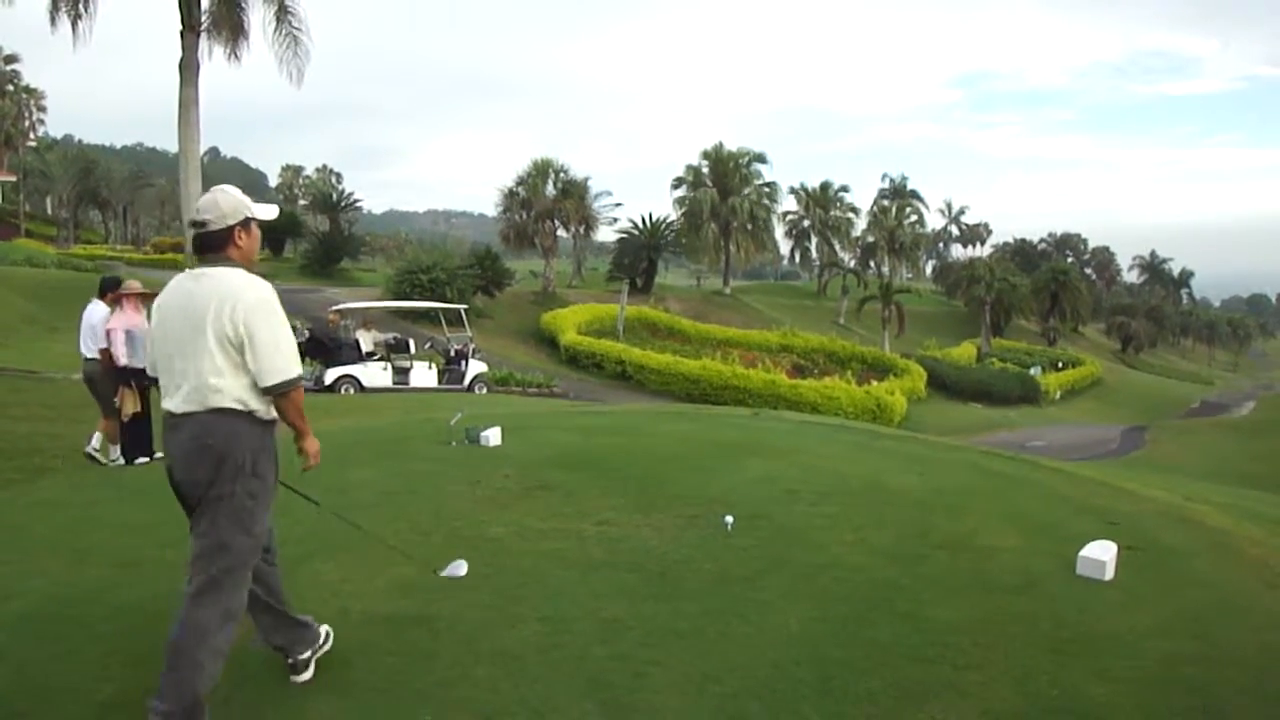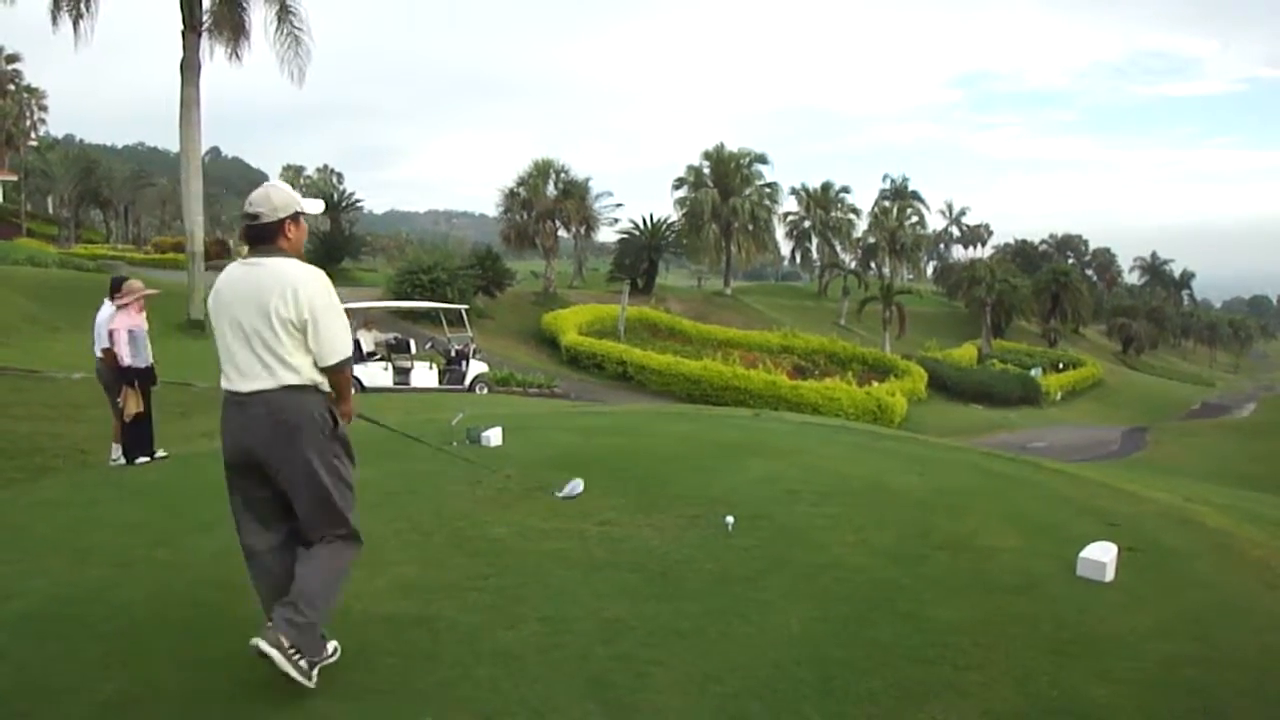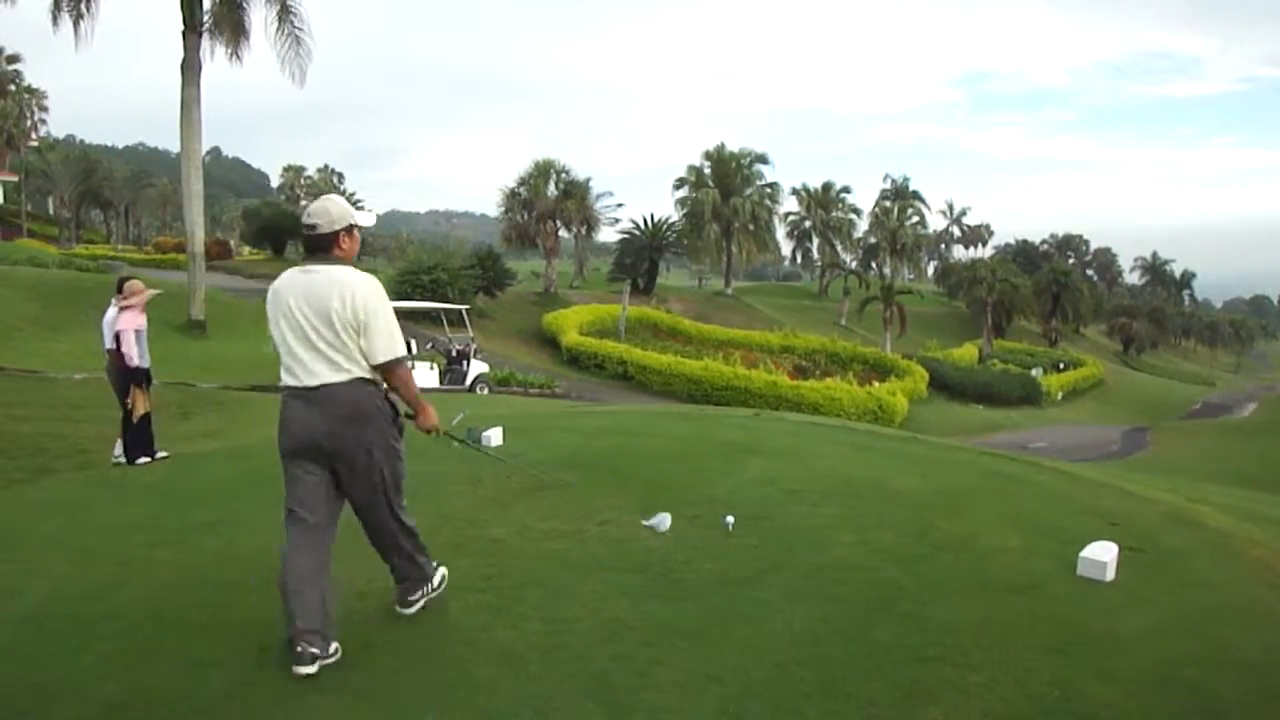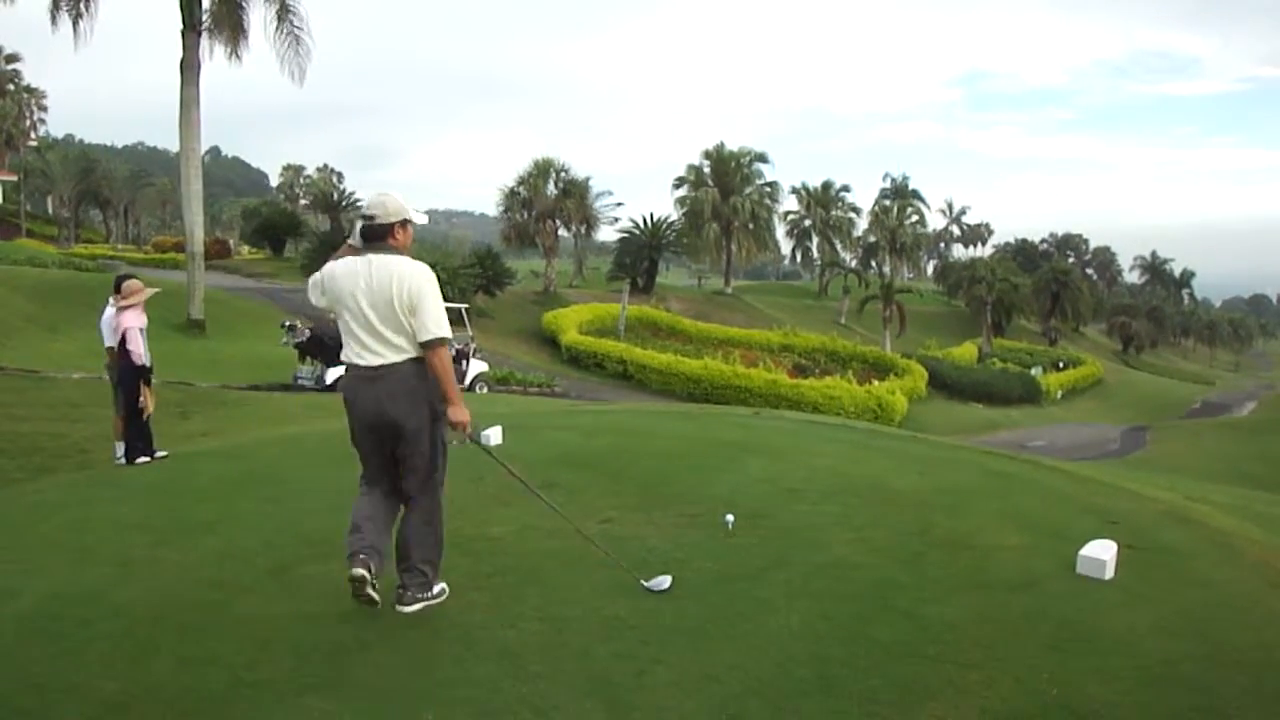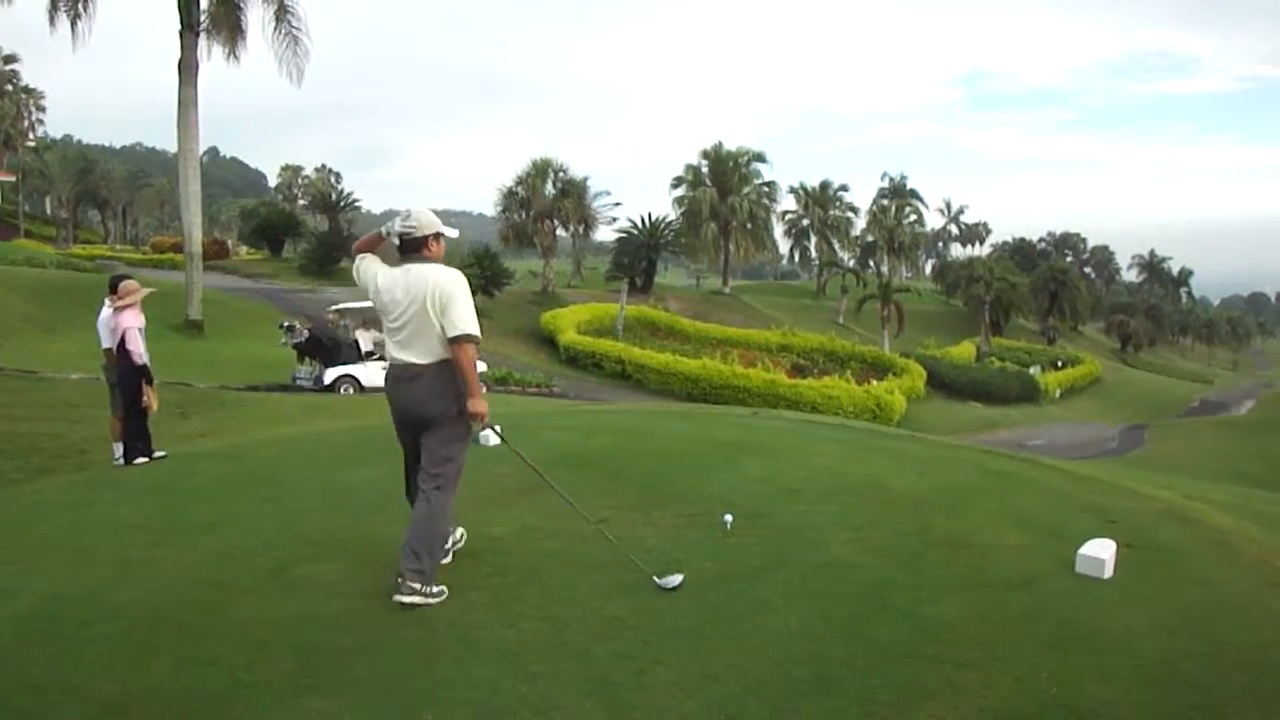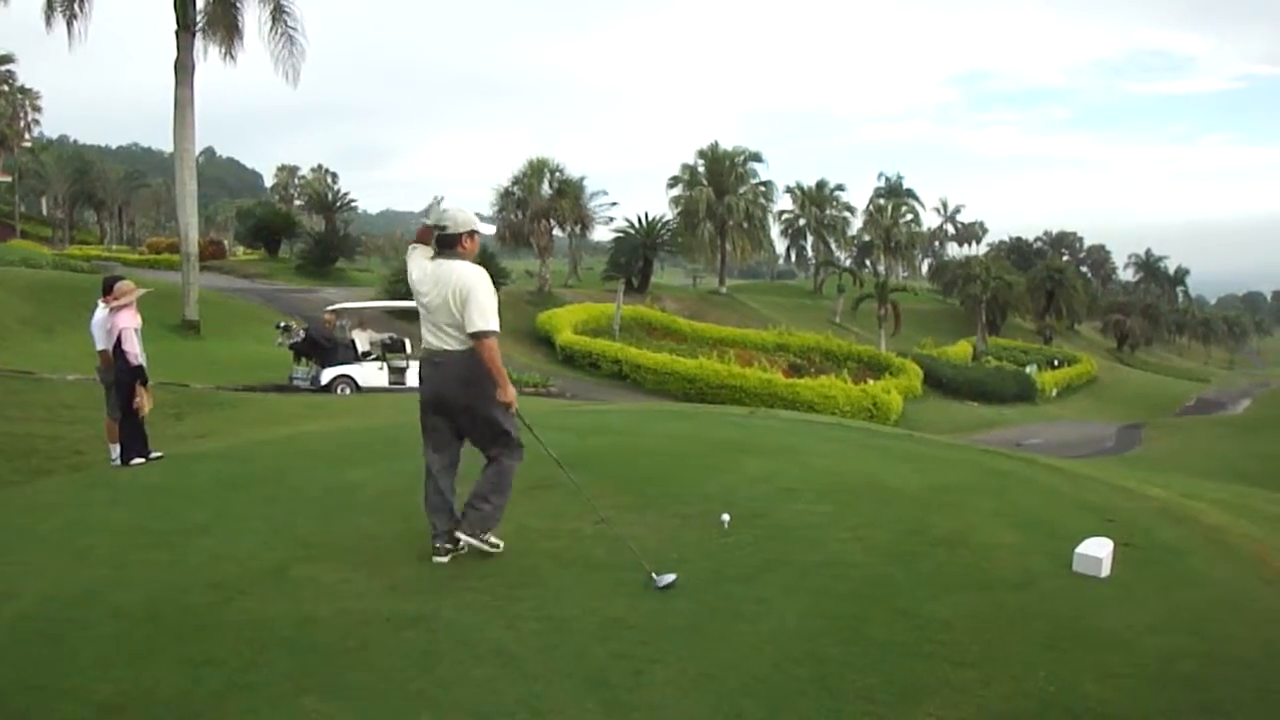
dt=0.3s
person 1, frame 1
left shoulder: (170, 294)
right shoulder: (250, 293)
left elbow: (160, 373)
right elbow: (283, 382)
right wrist: (305, 435)
left hip: (180, 437)
right hip: (232, 441)
left knee: (251, 551)
right knee: (217, 581)
left ankle: (297, 643)
person 1, frame 2
left shoulder: (223, 284)
right shoulder: (306, 280)
right elbow: (336, 359)
right wrist: (343, 399)
left hip: (238, 417)
right hip: (295, 415)
left knee: (267, 540)
right knee: (333, 532)
left ankle: (304, 643)
right ankle: (290, 633)
person 1, frame 3
left shoulder: (280, 288)
right shoulder: (361, 286)
right elbow: (390, 362)
right wrist: (421, 408)
left hip: (298, 411)
right hip: (356, 409)
left knee: (305, 525)
right knee: (384, 510)
left ankle: (307, 639)
right ankle: (415, 585)
person 1, frame 4
left shoulder: (340, 273)
right shoulder: (415, 273)
left elbow: (317, 291)
right elbow: (434, 343)
left wrist: (348, 247)
right wrist: (454, 401)
left hip: (360, 387)
right hip: (410, 386)
left knee: (379, 484)
right knee: (422, 487)
left ankle: (364, 558)
right ankle: (416, 584)
person 1, frame 5
left shoulder: (383, 280)
right shoulder: (449, 279)
left elbow: (359, 253)
right elbow: (462, 341)
left wrist: (385, 231)
right wrist: (475, 394)
left hip: (400, 385)
right hip: (442, 387)
left knee: (419, 473)
right knee: (437, 482)
left ankle: (437, 540)
right ankle: (414, 576)
person 1, frame 6
left shoulder: (421, 271)
right shoulder: (473, 276)
left elbow: (418, 245)
right elbow: (484, 336)
left wrist: (432, 223)
right wrist: (504, 383)
left hip: (432, 371)
right hip: (470, 372)
left knee: (439, 460)
right knee: (505, 450)
left ankle: (443, 538)
right ankle: (476, 525)
